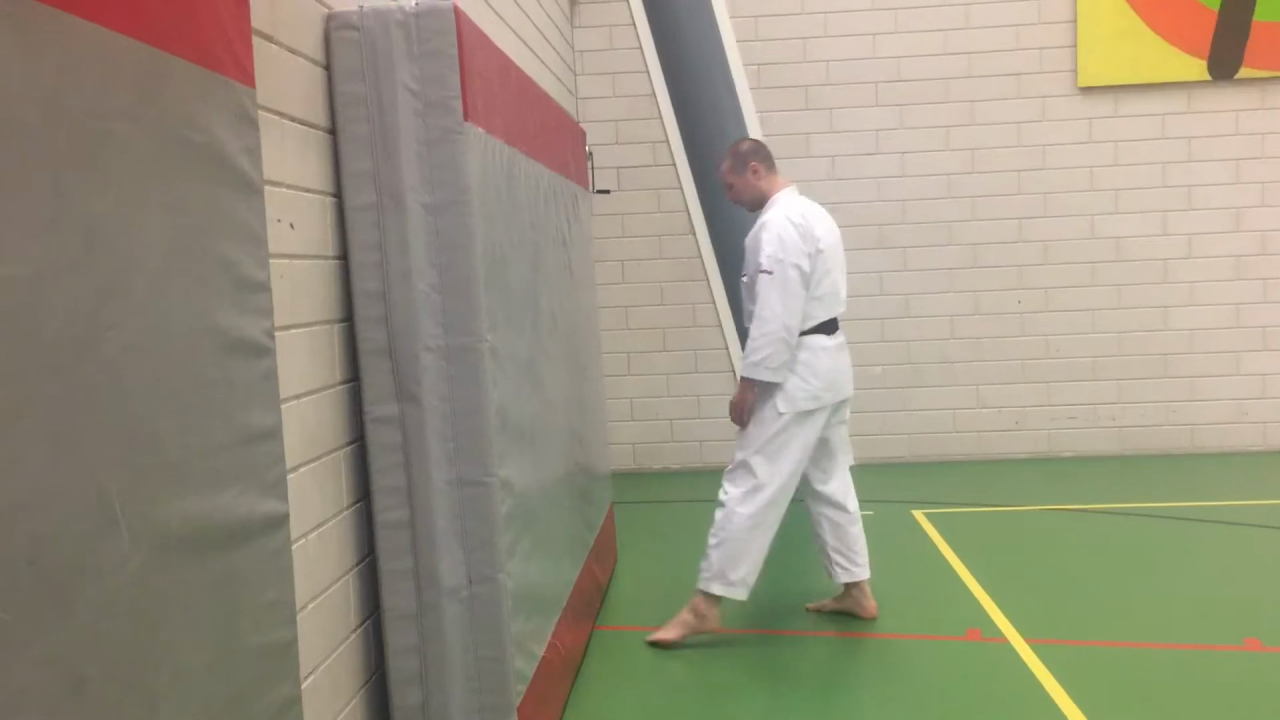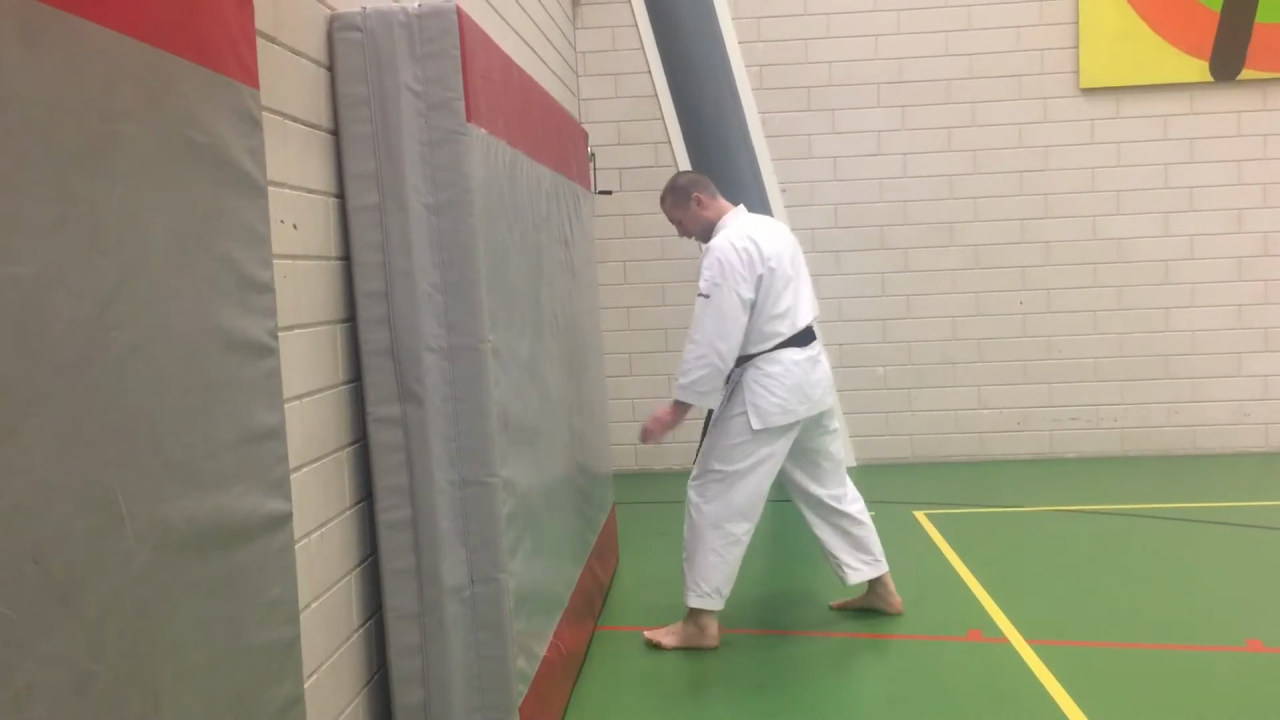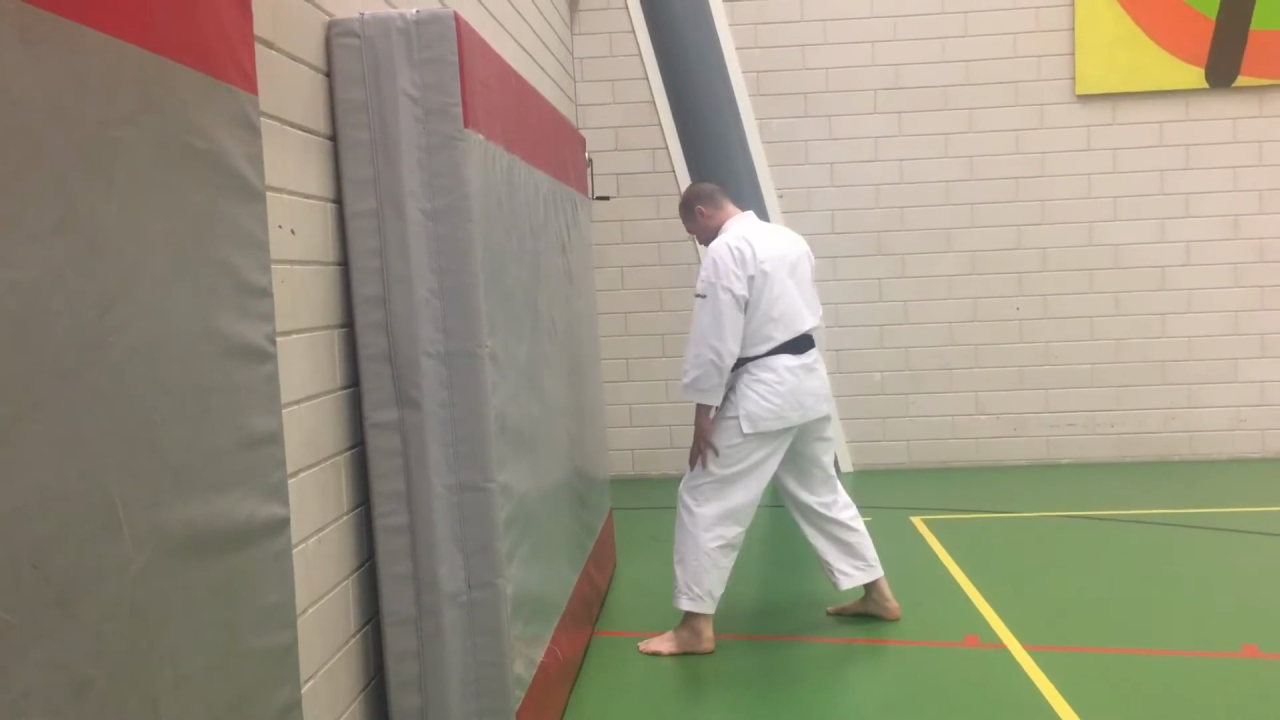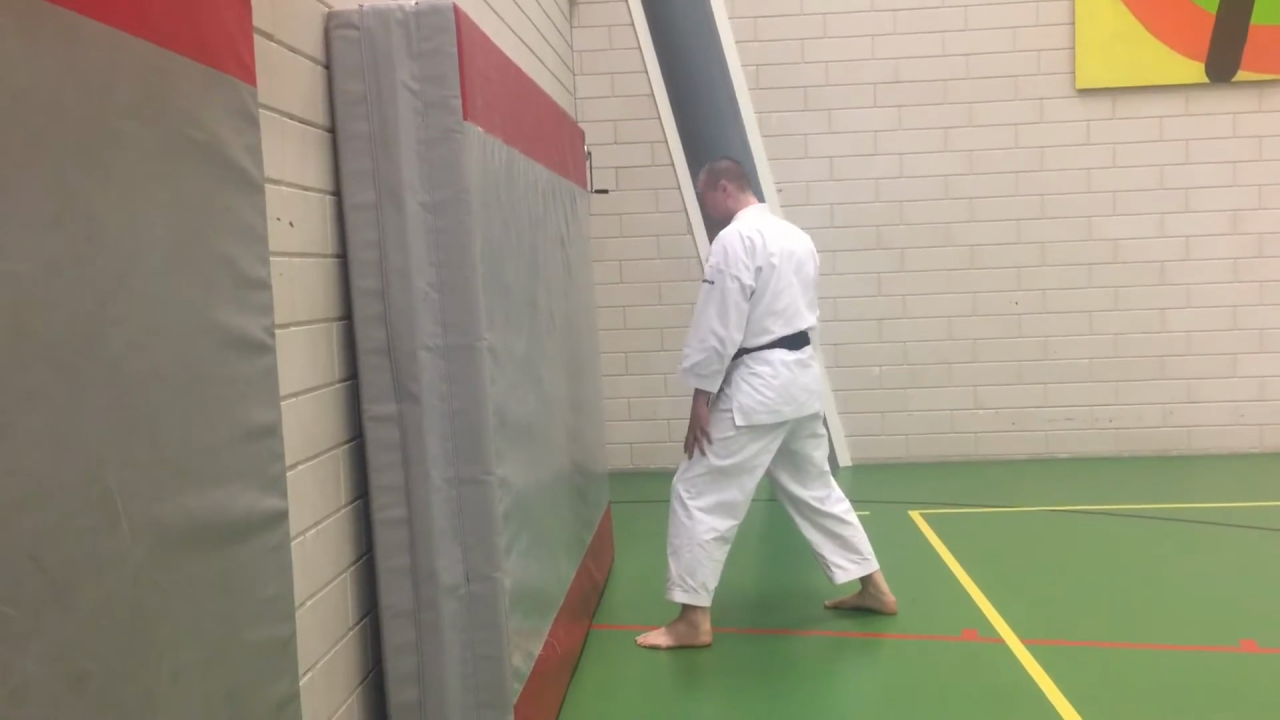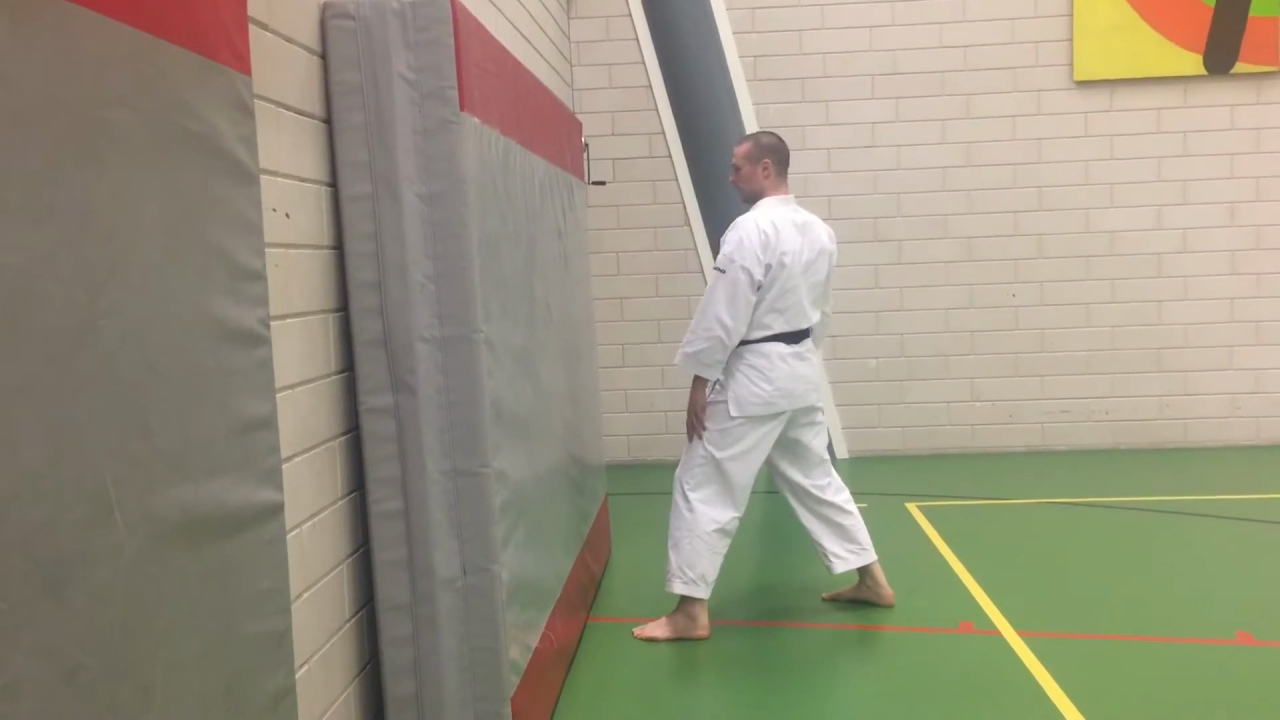
dt=0.5s
person 1, frame 1
left shoulder: (778, 225)
right shoulder: (813, 215)
left elbow: (776, 319)
left wrist: (750, 385)
left hip: (797, 370)
right hip: (826, 362)
left knee: (749, 484)
right knee: (830, 481)
left ankle: (707, 607)
right ankle: (856, 590)
person 1, frame 2
left shoulder: (725, 250)
right shoulder: (772, 229)
left elbow: (713, 341)
left wrist: (678, 407)
left hip: (769, 384)
right hip: (809, 371)
left knee: (716, 497)
right knee: (828, 487)
left ankle: (701, 619)
right ankle: (880, 587)
person 1, frame 3
left shoulder: (725, 251)
right shoulder: (789, 239)
left elbow: (714, 342)
left wrist: (703, 415)
left hip: (763, 390)
right hip: (808, 379)
left knee: (706, 501)
right knee: (821, 493)
left ankle: (696, 625)
right ankle: (878, 593)
person 1, frame 4
left shoulder: (735, 240)
right shoulder: (796, 236)
left elbow: (716, 328)
left wrist: (700, 399)
left hip: (757, 384)
right hip: (801, 375)
left knee: (700, 494)
right knee: (814, 488)
left ankle: (693, 619)
right ankle: (874, 587)
person 1, frame 5
left shoulder: (751, 230)
right shoulder: (819, 231)
left elbow: (721, 316)
left wrist: (699, 384)
left hip: (753, 376)
right hip: (800, 371)
left knee: (703, 487)
right knee: (816, 479)
left ankle: (690, 611)
right ankle: (871, 579)
